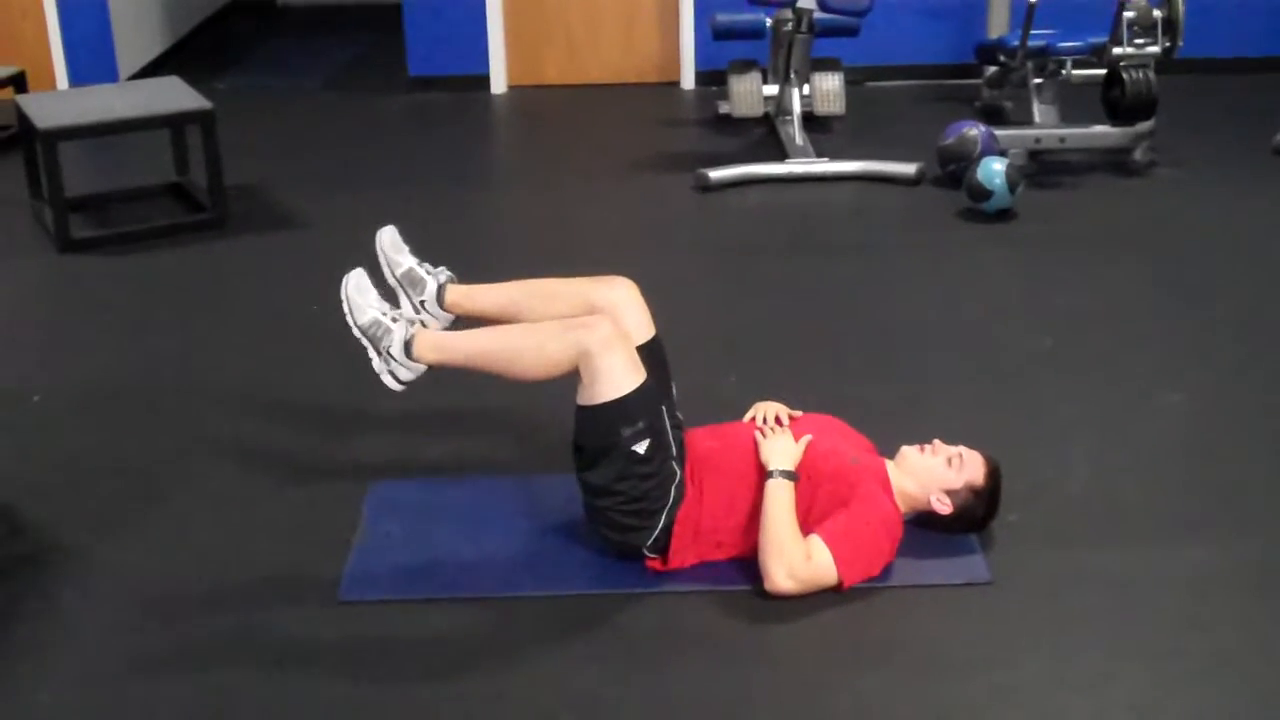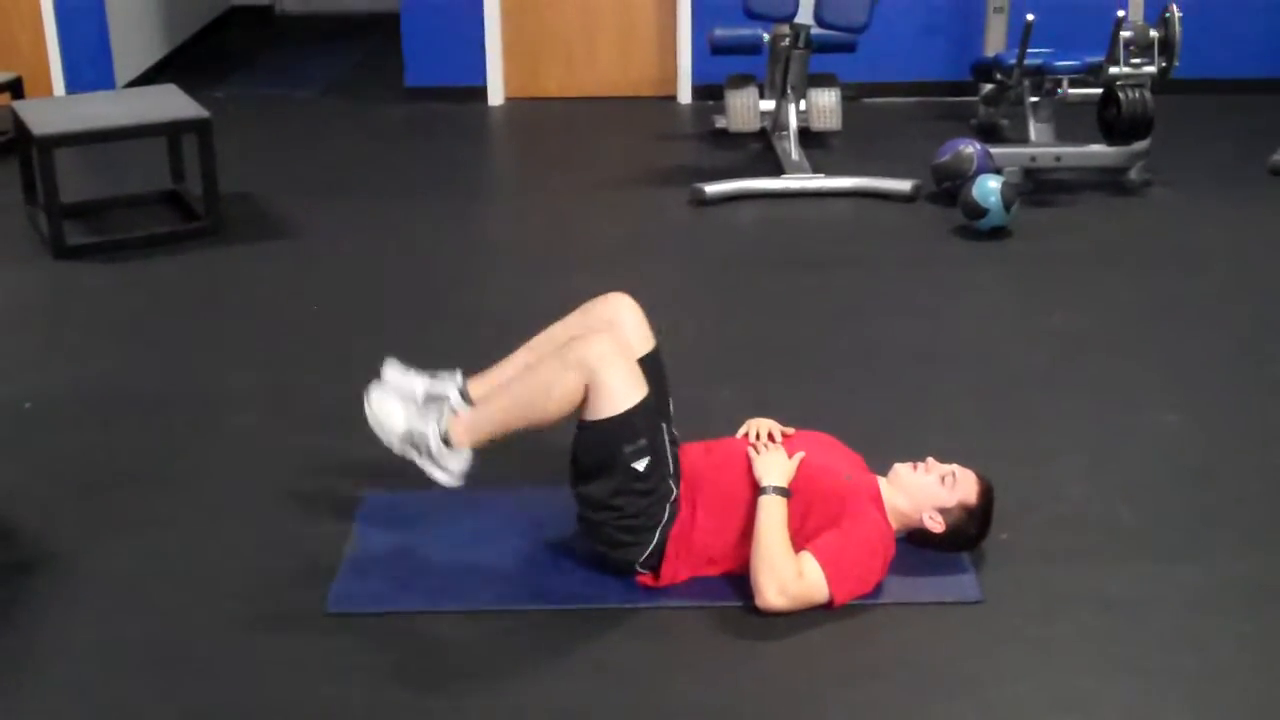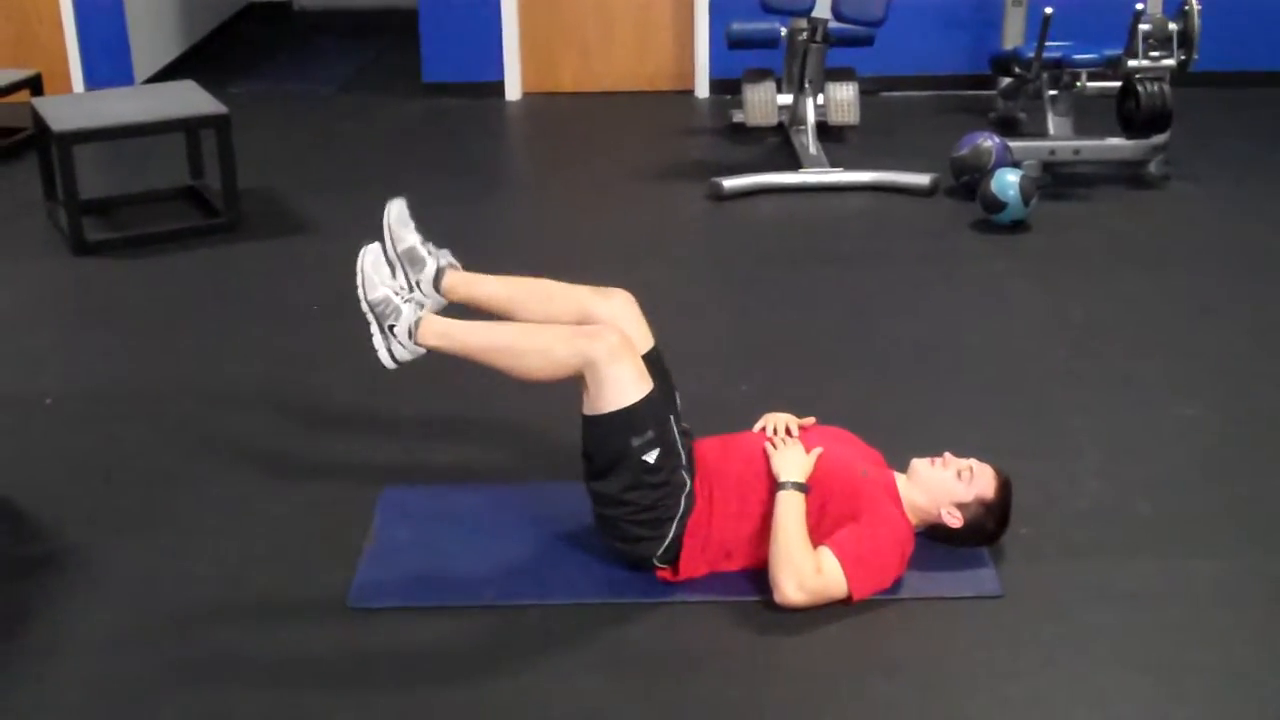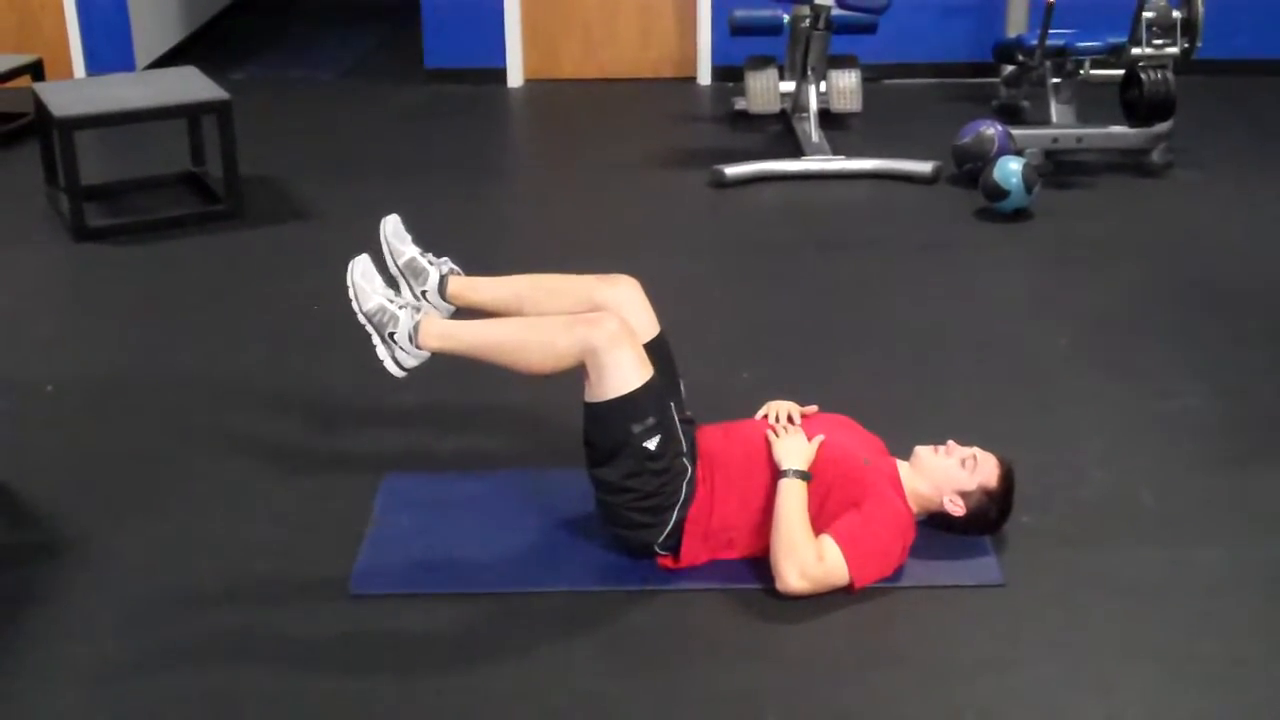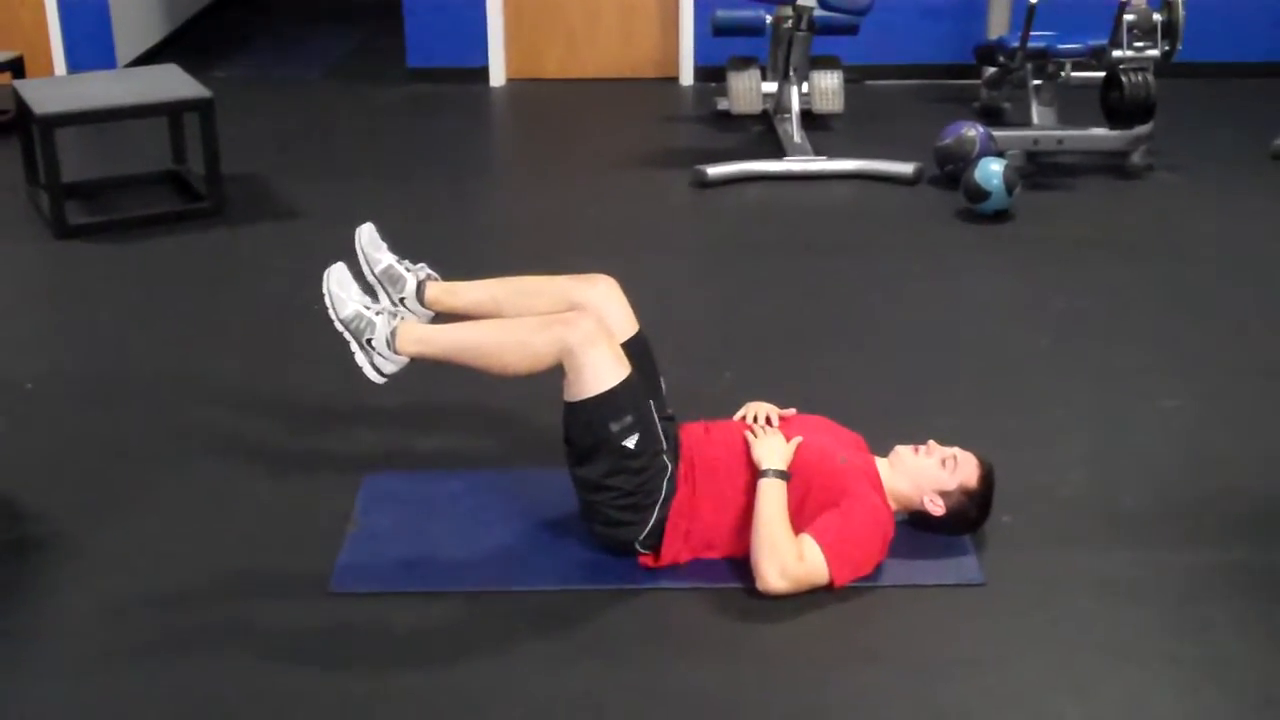
dt=1s
person 1, frame 1
left shoulder: (876, 521)
right shoulder: (863, 458)
left elbow: (783, 575)
left wrist: (781, 470)
right wrist: (772, 414)
left hip: (654, 511)
right hip: (677, 455)
left knee: (597, 336)
right knee: (615, 293)
left ankle: (409, 348)
right ankle: (440, 299)
person 1, frame 2
left shoulder: (868, 539)
right shoulder: (853, 474)
left elbow: (774, 592)
left wrist: (772, 487)
right wrist: (765, 431)
left hip: (645, 527)
right hip: (669, 473)
left knee: (600, 354)
right knee: (615, 312)
left ankle: (449, 442)
right ankle: (460, 400)
person 1, frame 3
left shoulder: (886, 535)
right shoulder: (871, 467)
left elbow: (793, 586)
left wrist: (791, 480)
right wrist: (781, 423)
left hip: (662, 521)
right hip: (683, 466)
left knee: (603, 345)
right knee: (613, 304)
left ankle: (414, 331)
right ankle: (440, 279)
person 1, frame 4
left shoulder: (888, 522)
right shoulder: (874, 457)
left elbow: (795, 576)
left wrist: (794, 470)
right wrist: (785, 410)
left hip: (665, 508)
right hip: (687, 451)
left knee: (602, 333)
right knee: (618, 292)
left ankle: (414, 335)
right ankle: (444, 288)
person 1, frame 5
left shoulder: (867, 521)
right shoulder: (855, 455)
left elbow: (775, 574)
left wrist: (773, 469)
right wrist: (763, 412)
left hip: (646, 505)
right hip: (668, 448)
left knee: (578, 331)
right knee: (595, 290)
left ankle: (393, 342)
right ankle: (424, 295)
